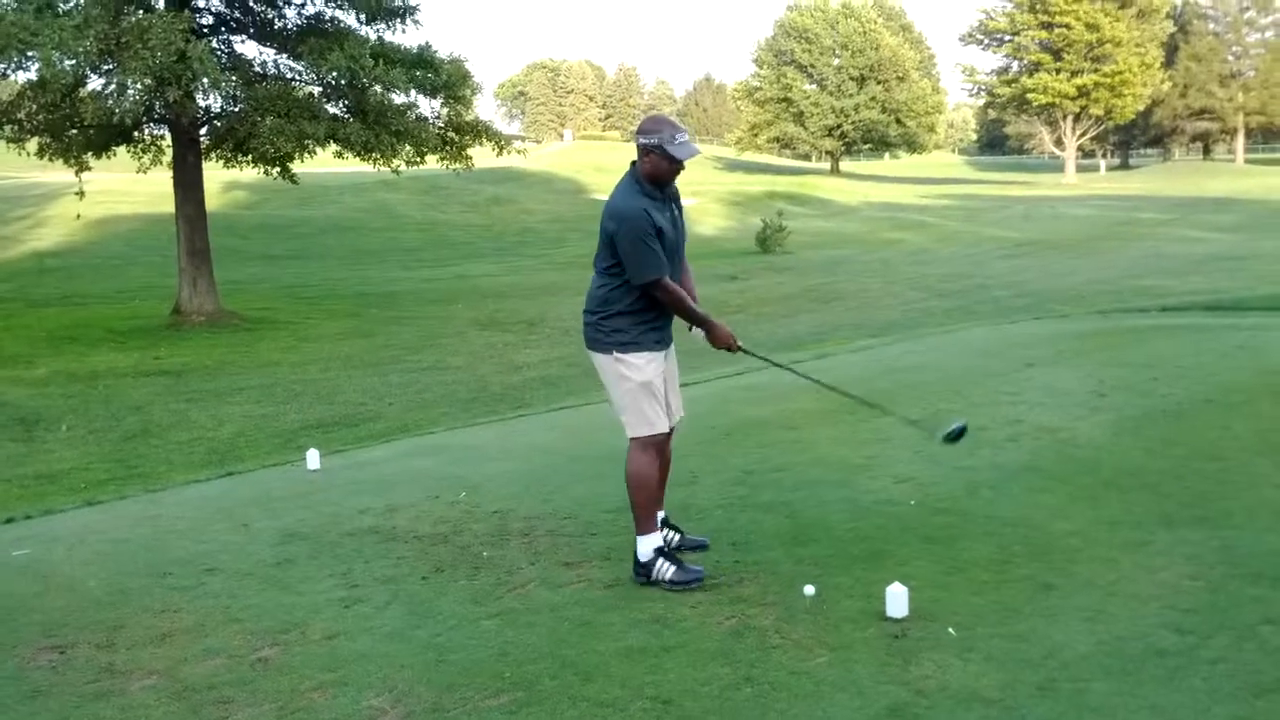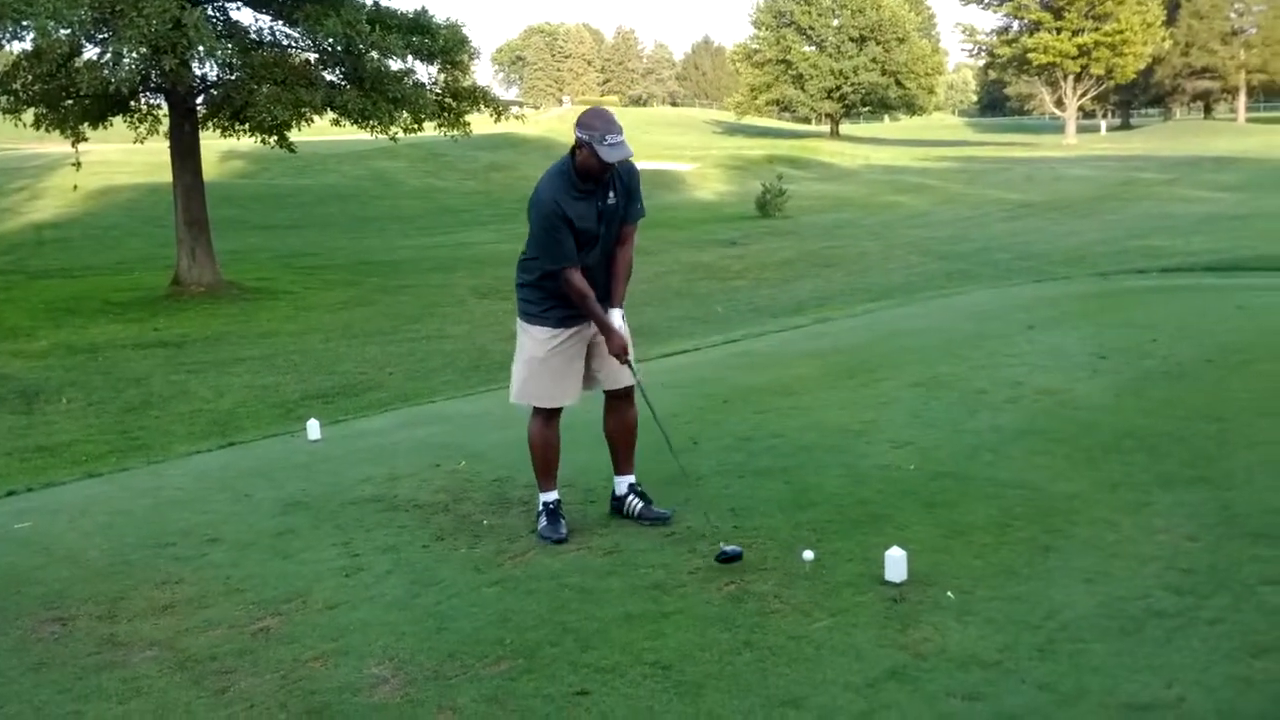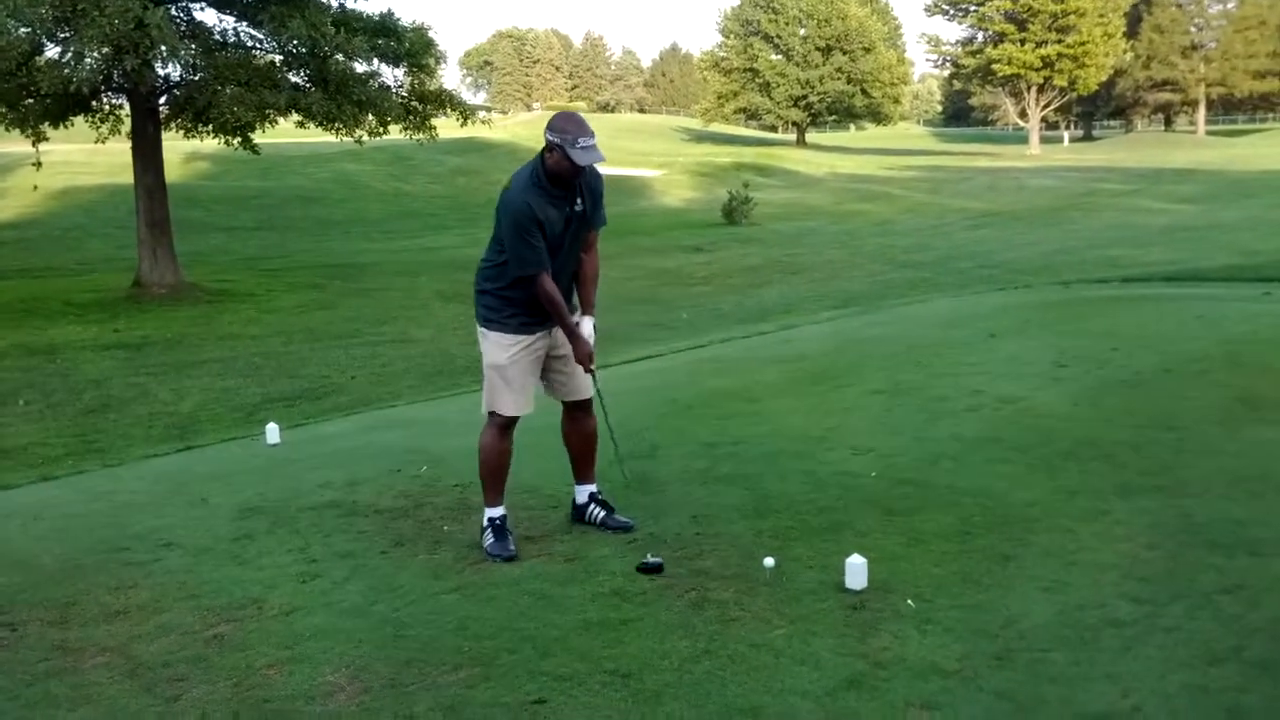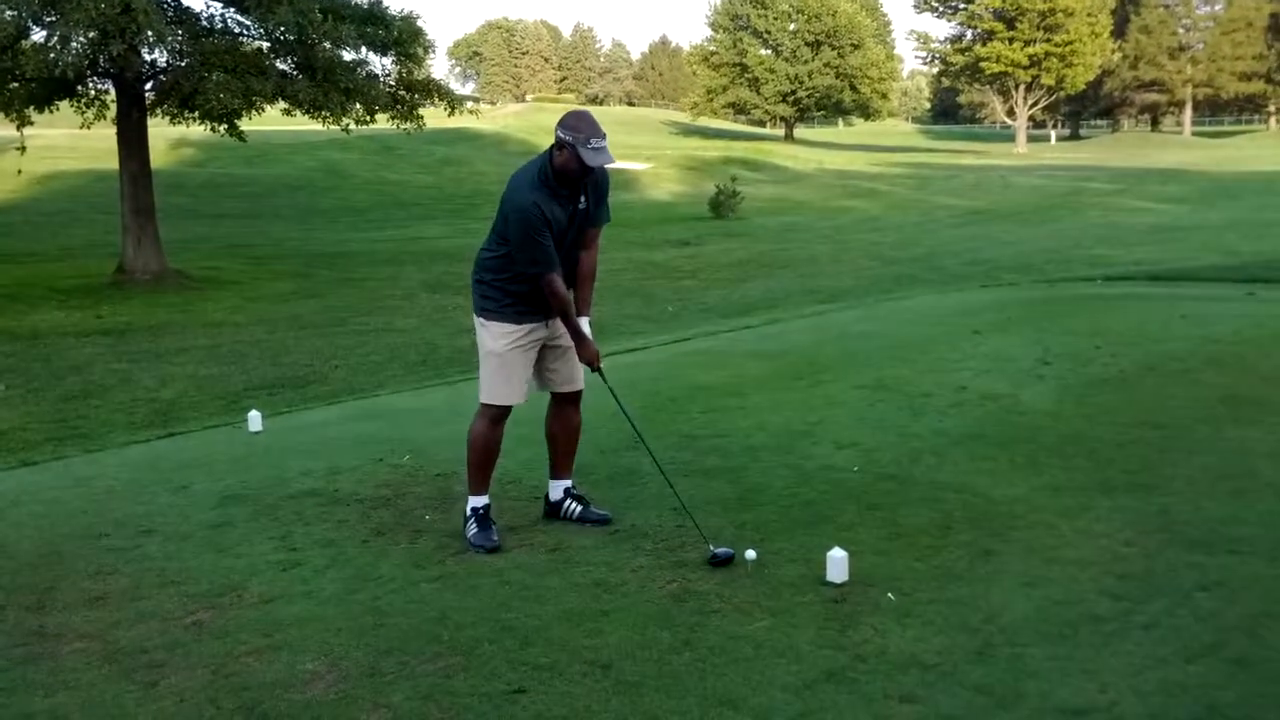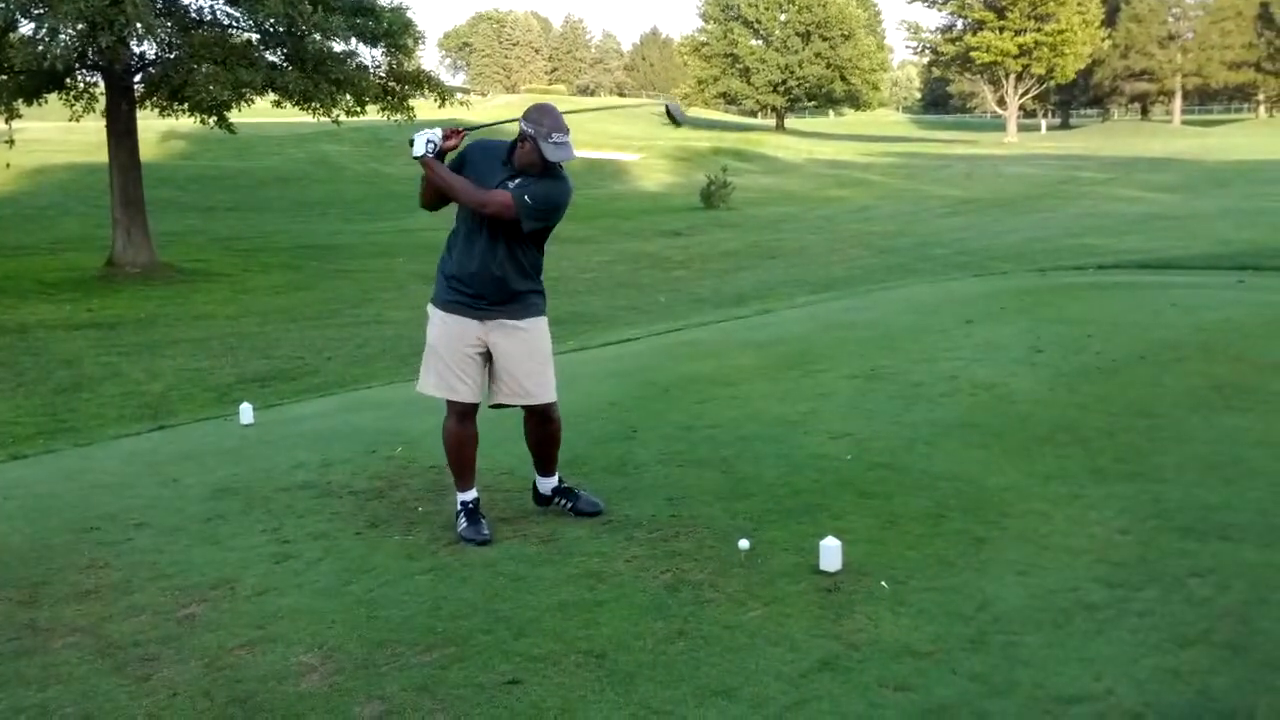
dt=1s
person 1, frame 1
left shoulder: (666, 192)
right shoulder: (630, 211)
left elbow: (679, 262)
right elbow: (658, 285)
left wrist: (698, 311)
right wrist: (708, 325)
left hip: (655, 333)
right hip: (623, 338)
left knee: (662, 431)
right knee: (647, 437)
left ankle: (653, 524)
right ankle: (648, 554)
person 1, frame 2
left shoulder: (626, 174)
right shoulder: (549, 196)
left elbow: (624, 245)
right elbow: (568, 273)
left wrist: (616, 312)
right wrist: (606, 333)
left hip: (603, 302)
right hip: (549, 309)
left knee: (622, 392)
right knee: (547, 407)
left ankle: (624, 491)
right ankle: (548, 503)
person 1, frame 3
left shoulder: (589, 182)
right shoulder: (520, 199)
left elbow: (587, 251)
right elbow: (539, 279)
left wrist: (588, 318)
right wrist: (575, 337)
left hip: (560, 311)
right hip: (509, 316)
left knee: (580, 403)
right knee: (503, 417)
left ankle: (586, 498)
right ankle: (493, 518)
person 1, frame 4
left shoulder: (596, 179)
right shoulder: (526, 197)
left elbow: (587, 250)
right elbow: (549, 279)
left wrist: (584, 319)
right wrist: (579, 339)
left hip: (557, 305)
right hip: (506, 306)
left knee: (569, 395)
right knee: (497, 407)
left ankle: (560, 494)
right ankle: (476, 507)
person 1, frame 5
left shoulder: (555, 188)
right shoulder: (480, 153)
left elbow: (483, 203)
right elbow: (430, 201)
left wrist: (430, 161)
right wrist: (436, 158)
left hip: (520, 311)
right hip: (456, 305)
left knee: (542, 406)
right knee: (461, 407)
left ankle: (548, 485)
right ankle: (467, 502)
